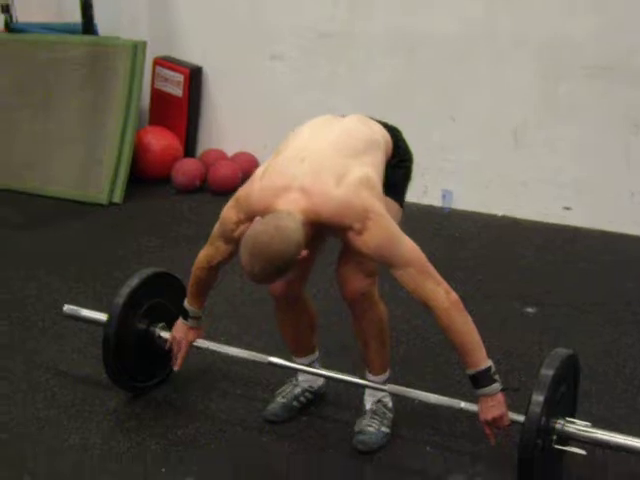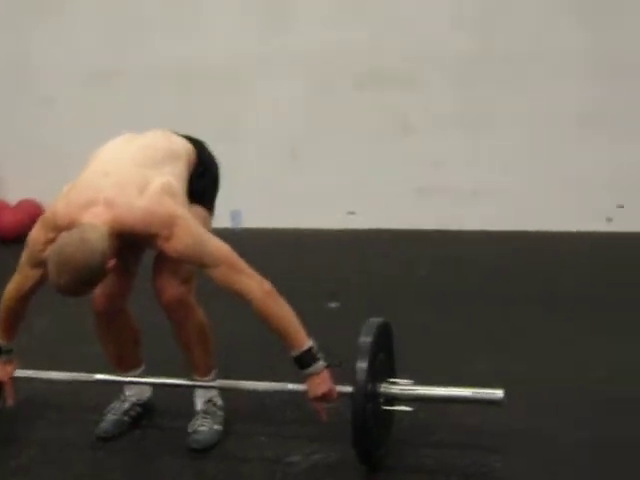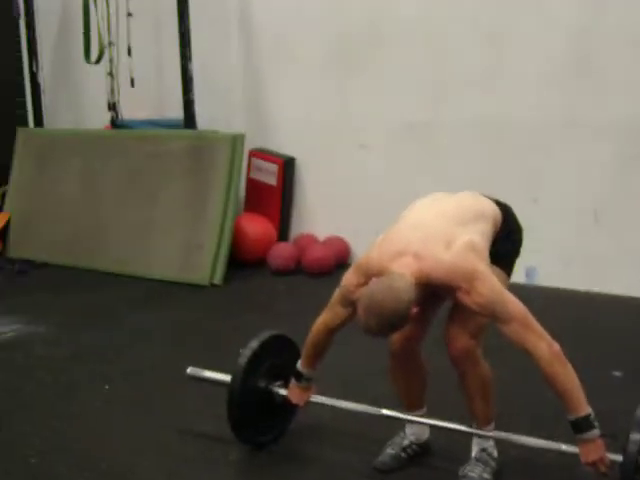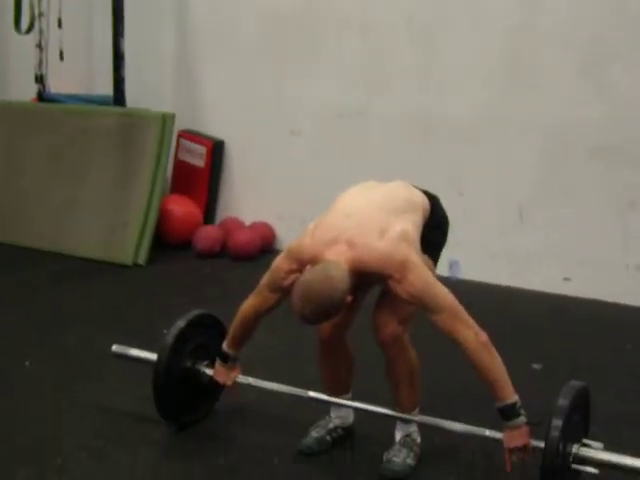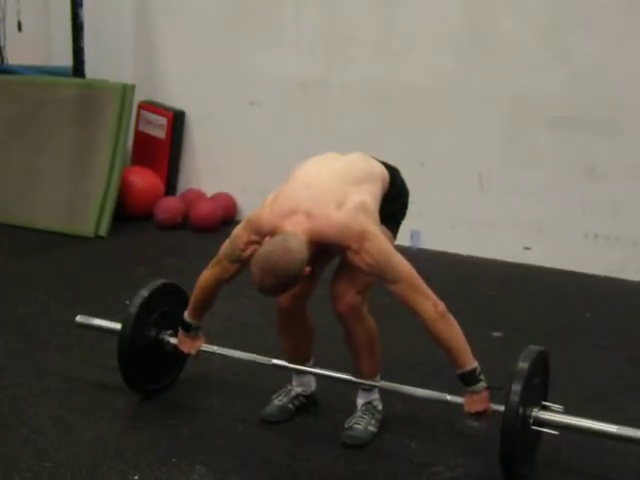
dt=1s
person 1, frame 1
left shoulder: (359, 217)
right shoulder: (246, 207)
left elbow: (441, 296)
right elbow: (209, 259)
left wrist: (487, 385)
right wrist: (190, 318)
left knee: (357, 286)
right knee: (284, 287)
left ankle: (378, 396)
right ankle: (307, 378)
person 1, frame 2
left shoulder: (162, 222)
right shoulder: (54, 226)
left elbow: (255, 287)
left wrist: (312, 365)
left knee: (173, 293)
right knee: (104, 302)
left ankle: (208, 396)
right ankle: (135, 392)
person 1, frame 3
left shoulder: (469, 280)
right shoulder: (367, 272)
left elbow: (545, 348)
right elbow: (326, 323)
left wrist: (586, 430)
right wrist: (302, 379)
left knee: (461, 344)
right knee: (401, 345)
left ankle: (485, 445)
right ankle: (415, 433)
person 1, frame 4
left shoulder: (400, 268)
right shoulder: (298, 258)
left elbow: (474, 338)
right elbow: (254, 305)
left wrist: (512, 416)
right wrist: (227, 359)
left knee: (390, 330)
right knee: (329, 332)
left ankle: (408, 432)
right ankle: (340, 417)
person 1, frame 5
left shoulder: (358, 239)
right shoulder: (257, 229)
left elbow: (431, 307)
right elbow: (213, 274)
left wrist: (473, 381)
right wrist: (190, 328)
left knee: (347, 301)
right knee: (288, 302)
left ankle: (369, 400)
right ankle: (301, 385)
